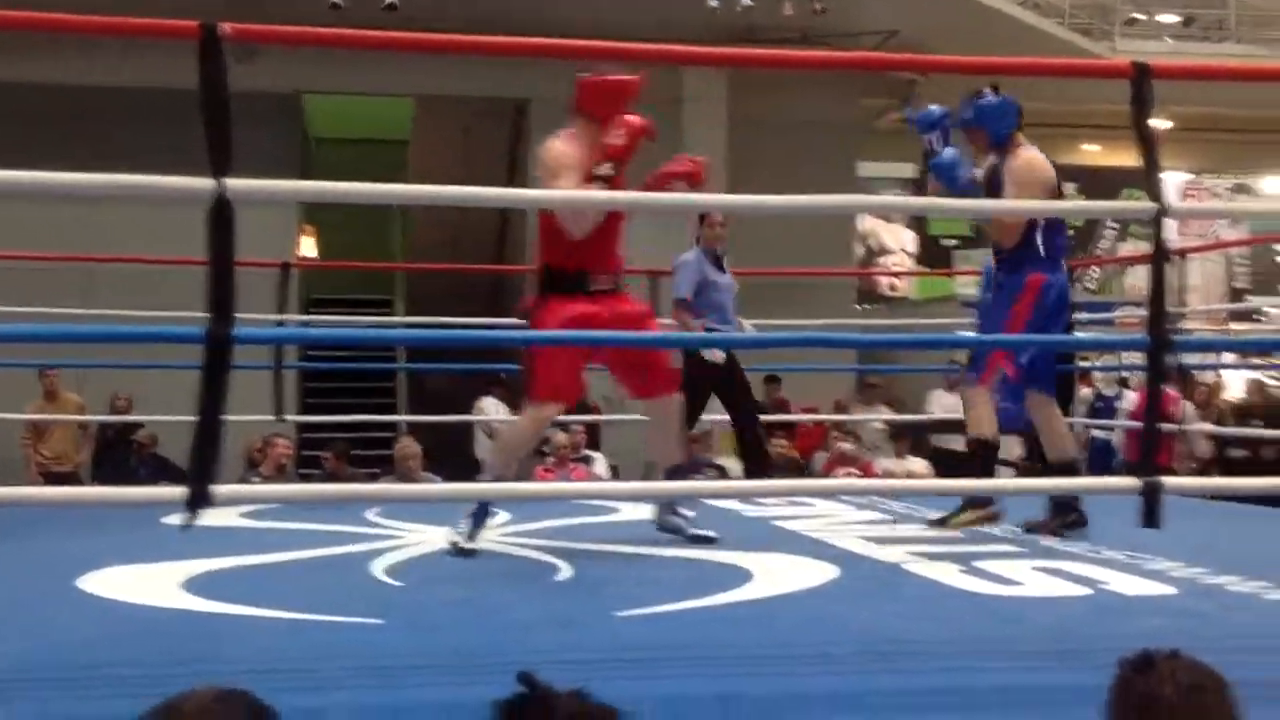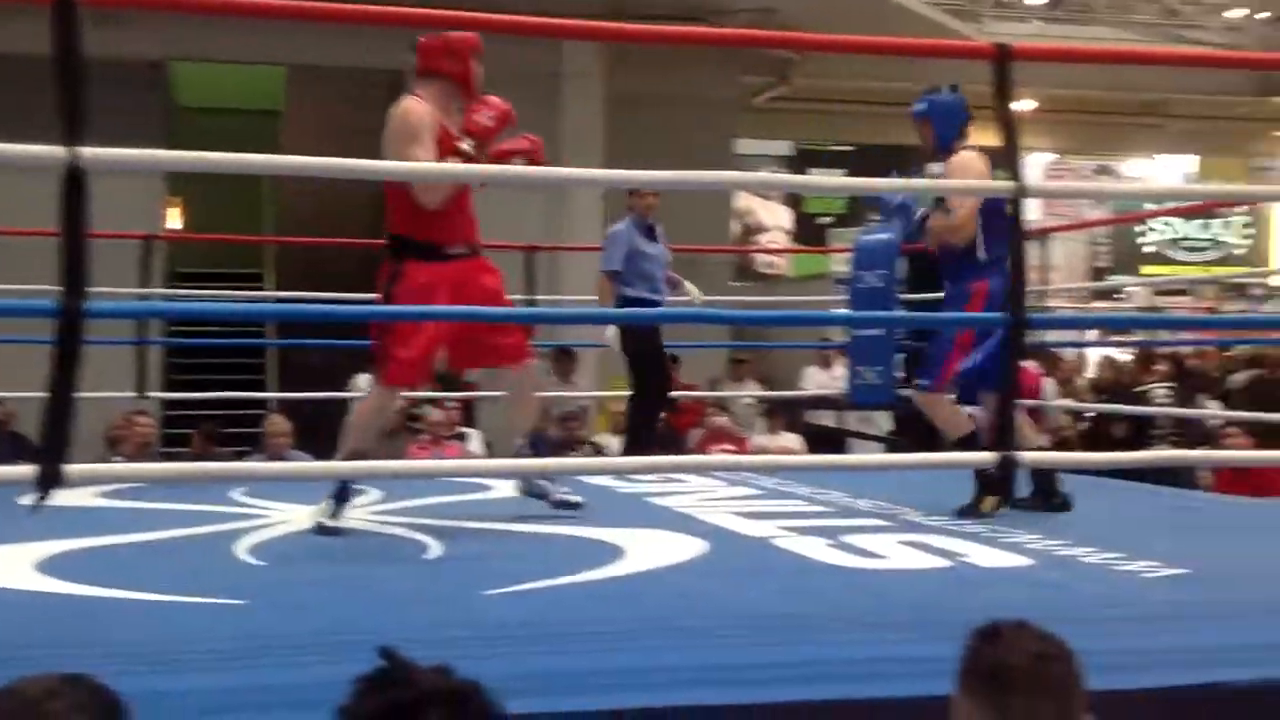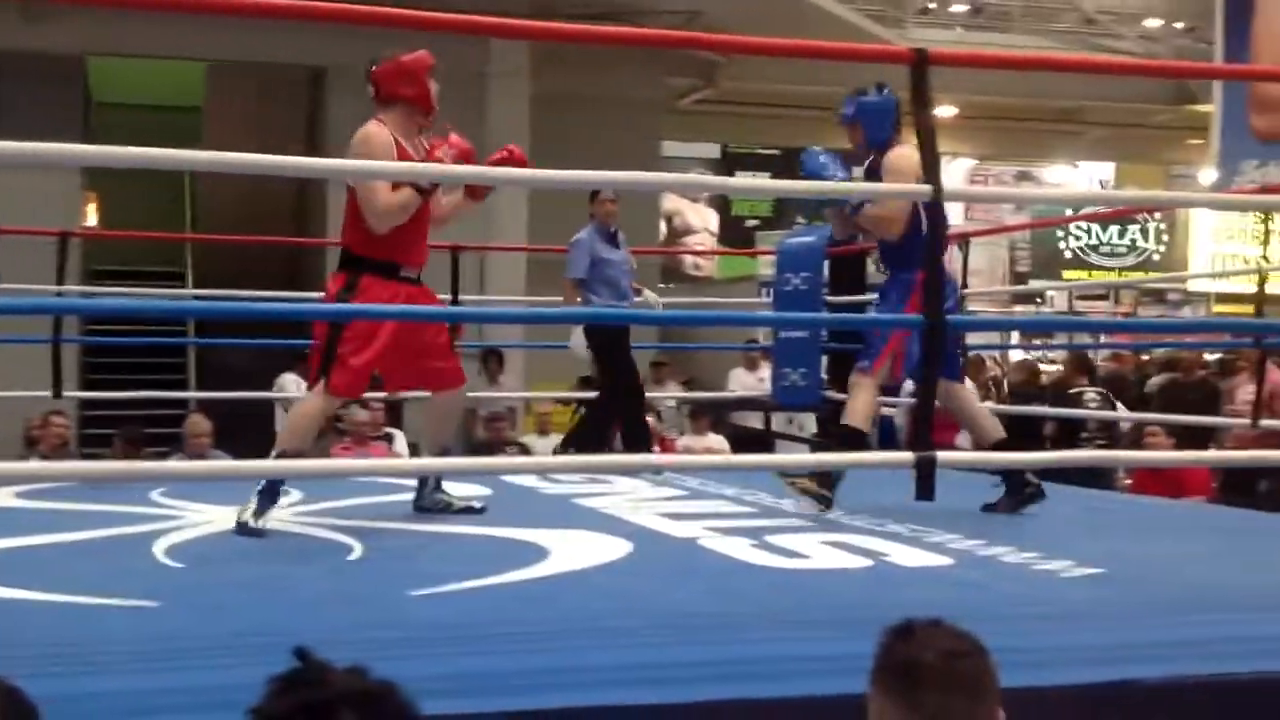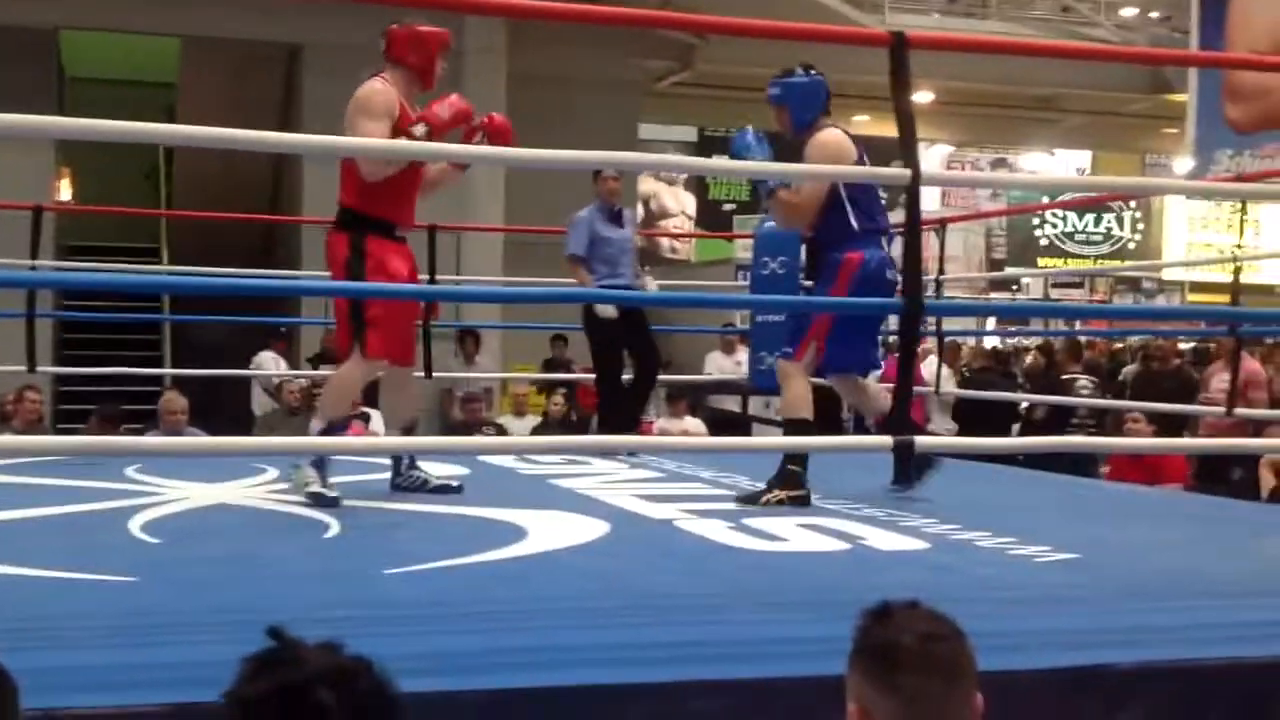
dt=0.3s
person 1, frame 1
left shoulder: (609, 152)
right shoulder: (559, 152)
right elbow: (577, 224)
left wrist: (657, 184)
right wrist: (609, 168)
left hip: (611, 296)
right hip: (563, 300)
left knee: (667, 395)
right knee: (543, 411)
left ankle: (667, 507)
right ankle: (476, 515)
person 1, frame 2
left shoulder: (455, 116)
right shoulder: (411, 114)
right elbow: (431, 194)
left wrist: (502, 158)
right wrist: (472, 142)
left hip: (467, 265)
right hip: (419, 269)
left knee: (521, 359)
right knee: (390, 383)
left ankle: (533, 472)
right ankle: (338, 494)
person 1, frame 3
left shoulder: (420, 142)
right shoulder: (374, 138)
left elbow: (432, 216)
right elbow: (381, 218)
left wrist: (480, 186)
right wrist: (430, 176)
left hip: (409, 286)
right hip: (366, 284)
left knee: (450, 387)
right knee: (331, 391)
left ankle: (429, 488)
right ankle: (265, 494)
person 1, frame 4
left shoulder: (406, 105)
right shoulder: (376, 94)
left elbow: (420, 182)
right elbow: (373, 168)
left wrist: (468, 146)
right wrist: (425, 129)
left hip: (391, 244)
right hip: (364, 241)
left knee: (402, 361)
right knee: (369, 355)
left ankle: (404, 467)
right ankle: (316, 463)
person 2, frame 1
left shoulder: (1026, 162)
right shoulder: (999, 163)
left elbow: (1007, 235)
right elbow: (946, 200)
left wrist: (964, 187)
right wrist: (937, 154)
left hip: (1033, 286)
right hip: (1022, 287)
left knee: (979, 386)
right knee: (1039, 398)
left ankle: (979, 496)
right ankle: (1066, 506)
person 2, frame 2
left shoulder: (962, 164)
right shoulder: (954, 166)
left elbow: (960, 231)
left wrist: (911, 214)
right wrist: (918, 217)
left hip: (979, 290)
right hip: (985, 289)
left knee: (931, 392)
right knee: (994, 398)
left ankle: (994, 482)
right ankle: (1048, 488)
person 2, frame 3
left shoulder: (899, 159)
right shoulder: (875, 164)
left elbow: (890, 227)
right elbow: (845, 230)
left hip: (917, 282)
right hip: (911, 282)
left knee: (866, 376)
right knee: (949, 388)
left ankle: (825, 479)
right ankle: (1020, 480)
person 2, frame 4
left shoulder: (826, 142)
right shoulder: (833, 144)
left elbow: (801, 216)
right elbow: (806, 220)
right wrist: (773, 201)
left hip: (853, 264)
right hip: (871, 264)
left knee: (792, 366)
right knee: (846, 374)
left ankle: (791, 477)
person 3, frame 1
left shoulder: (721, 262)
right shoulder: (690, 262)
right elbow: (679, 308)
left wrist: (740, 323)
left hip: (722, 349)
right hip: (703, 347)
person 3, frame 2
left shoulder: (656, 231)
right shoulder: (621, 233)
right elbow: (607, 278)
left wrist: (682, 284)
right wrist: (609, 321)
left knee: (647, 385)
right knee: (657, 383)
left ankle: (638, 449)
person 3, frame 3
left shoulder: (618, 238)
right shoulder: (585, 240)
right elbow: (572, 286)
left wrist: (642, 291)
right wrist: (576, 327)
left hip: (618, 320)
right hip: (601, 322)
left knee: (613, 391)
right knee: (629, 388)
left ankle: (573, 447)
right ankle: (638, 450)
person 3, frame 4
left shoulder: (628, 217)
right shoulder: (585, 219)
right elbow: (575, 262)
left wrist: (644, 278)
right hip: (602, 301)
left knee: (650, 361)
right knee: (609, 371)
left ankle: (627, 422)
right ankle: (611, 431)
